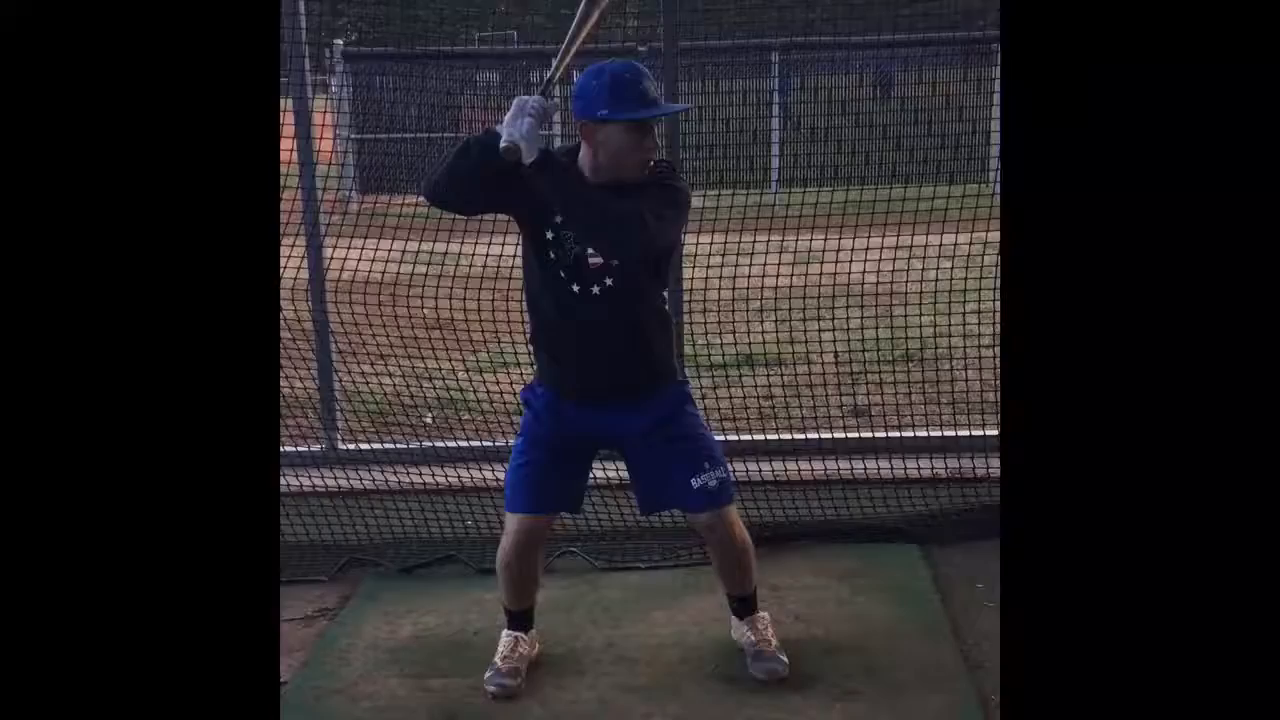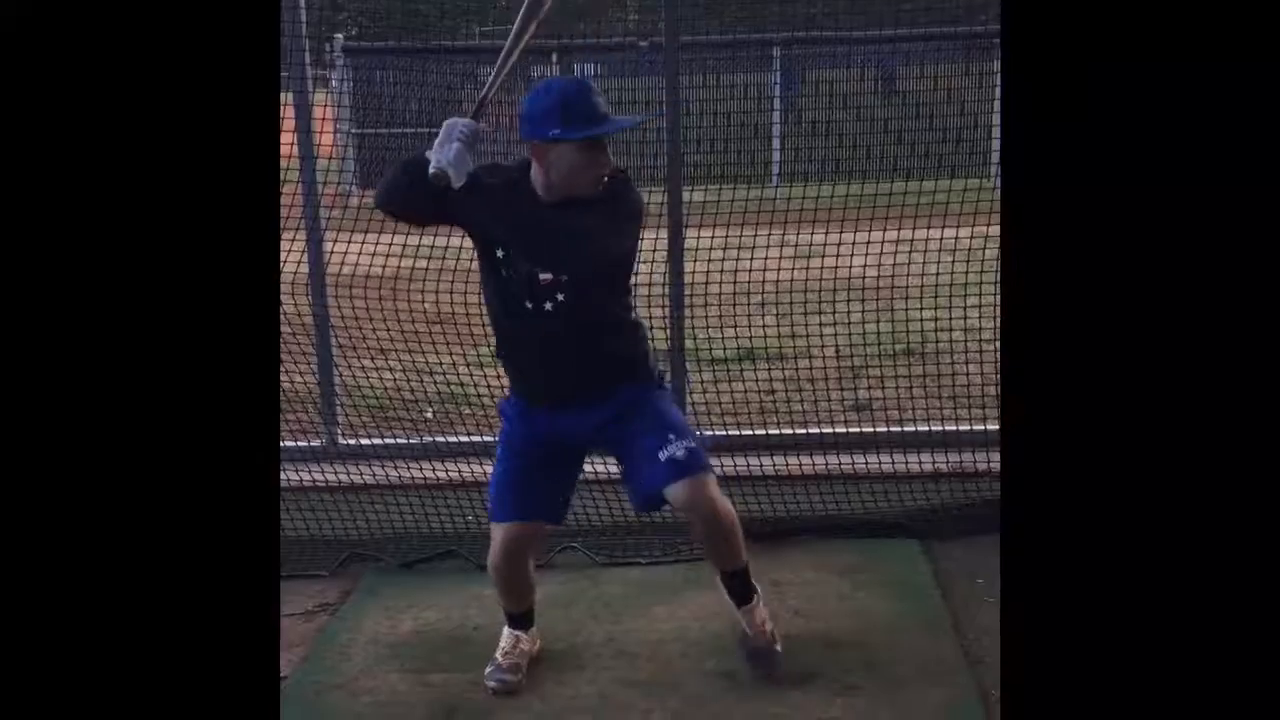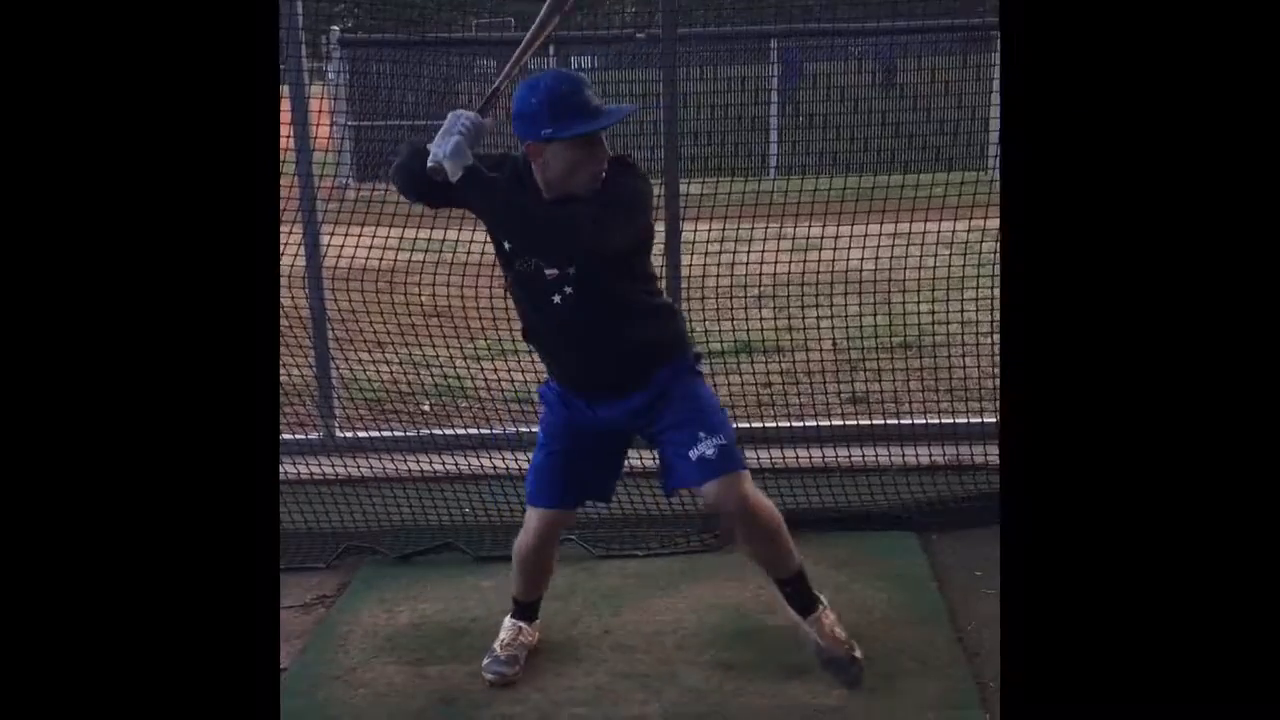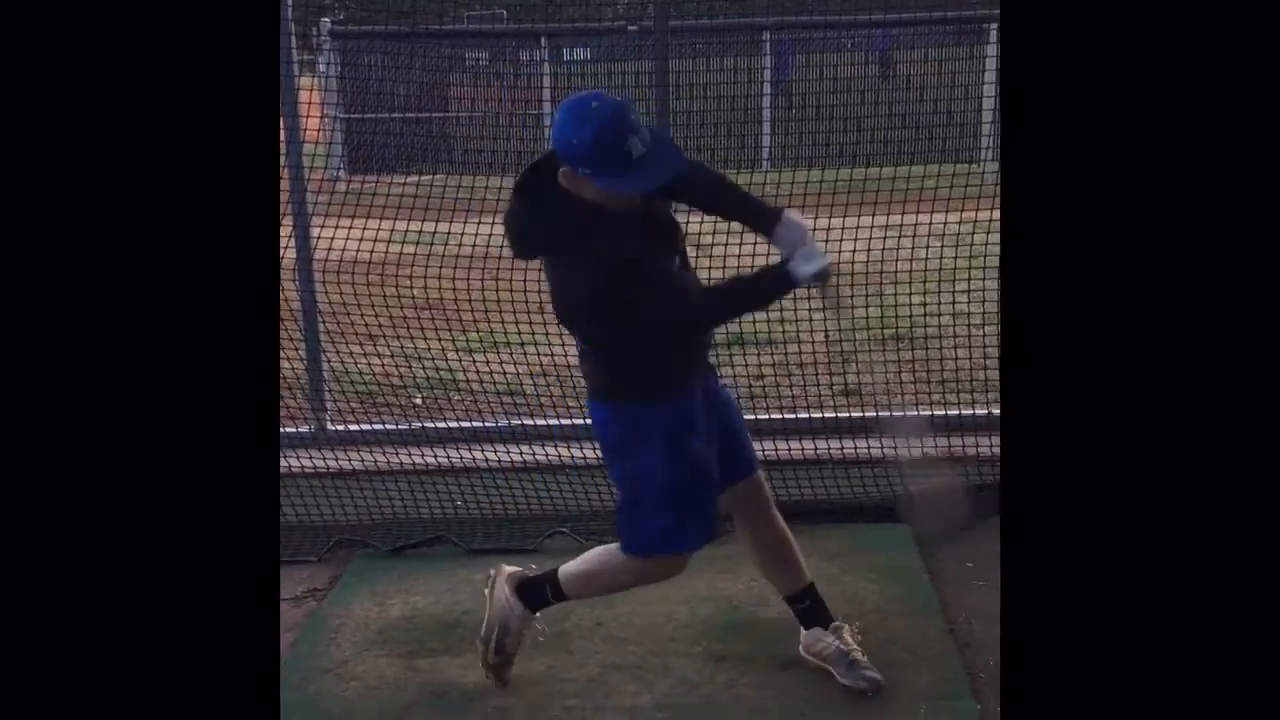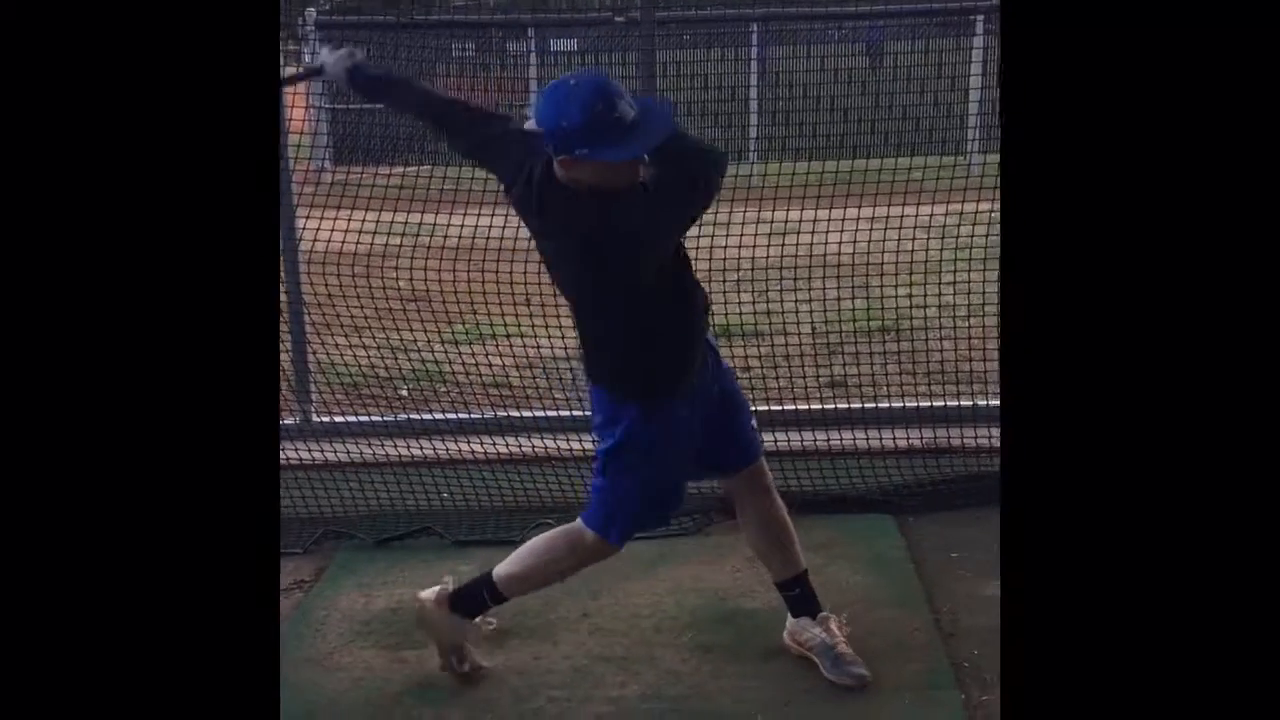
dt=0.3s
person 1, frame 1
left shoulder: (664, 188)
right shoulder: (534, 175)
left elbow: (633, 241)
right elbow: (441, 190)
left wrist: (540, 165)
right wrist: (499, 139)
left hip: (650, 393)
right hip: (561, 395)
left knee: (720, 521)
right knee: (522, 532)
left ankle: (748, 619)
right ankle: (519, 633)
person 1, frame 2
left shoulder: (618, 200)
right shoulder: (496, 186)
left elbow: (566, 251)
right elbow: (392, 200)
left wrist: (467, 186)
right wrist: (435, 162)
left hip: (625, 388)
right hip: (538, 403)
left knee: (701, 500)
right knee: (510, 541)
left ankle: (746, 602)
right ankle: (520, 631)
person 1, frame 3
left shoulder: (624, 188)
right shoulder: (503, 178)
left elbow: (567, 242)
right elbow: (408, 179)
left wrist: (466, 175)
right wrist: (437, 151)
left hip: (660, 375)
right hip: (576, 390)
left knee: (732, 497)
right knee: (541, 526)
left ankle: (811, 613)
right ankle: (522, 621)
person 1, frame 4
left shoulder: (631, 178)
right shoulder: (576, 246)
left elbow: (687, 179)
right elbow: (688, 312)
left wrist: (777, 220)
right wrist: (787, 276)
left hip: (683, 374)
right hip: (640, 405)
left knee: (752, 501)
right knee: (658, 557)
left ankle: (821, 631)
right ankle: (522, 593)
person 1, frame 5
left shoulder: (528, 161)
right shoulder: (618, 226)
left elbow: (452, 116)
right elbow: (704, 162)
left wrist: (355, 74)
right wrist: (626, 159)
left hip: (690, 358)
right hip: (647, 392)
left knee: (752, 480)
right knee: (601, 534)
left ankle: (806, 620)
right ankle: (453, 606)
